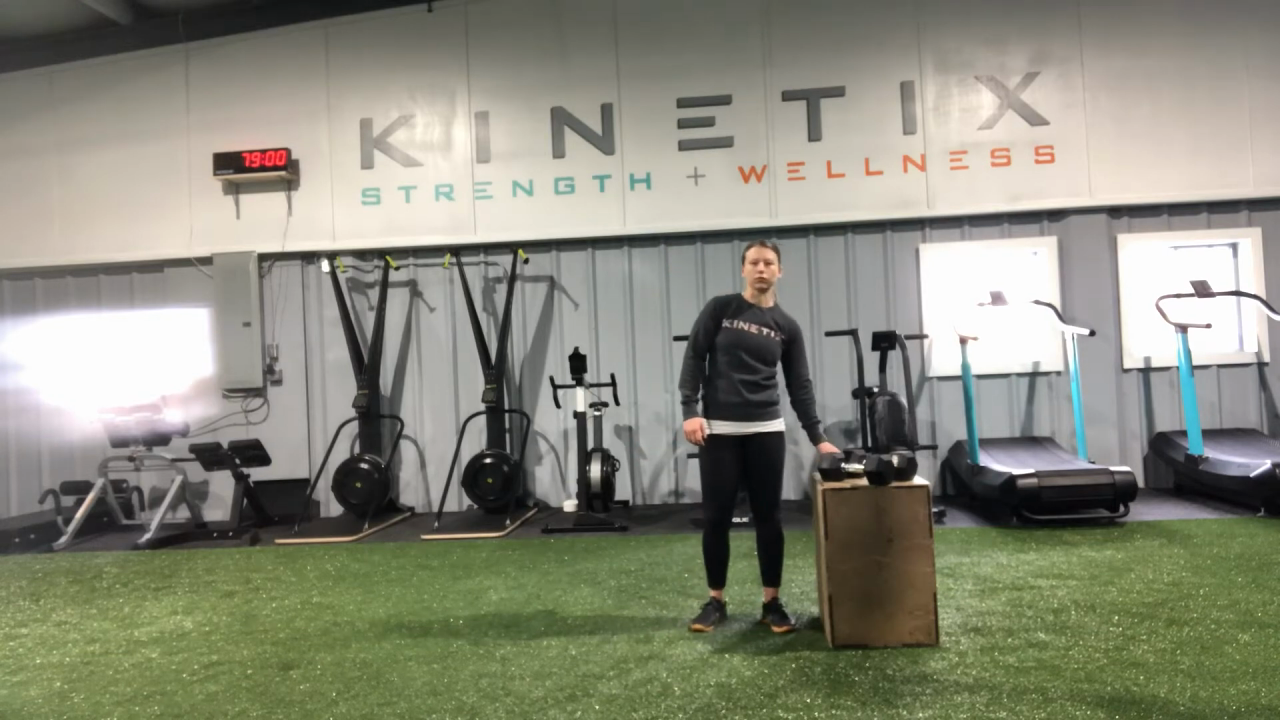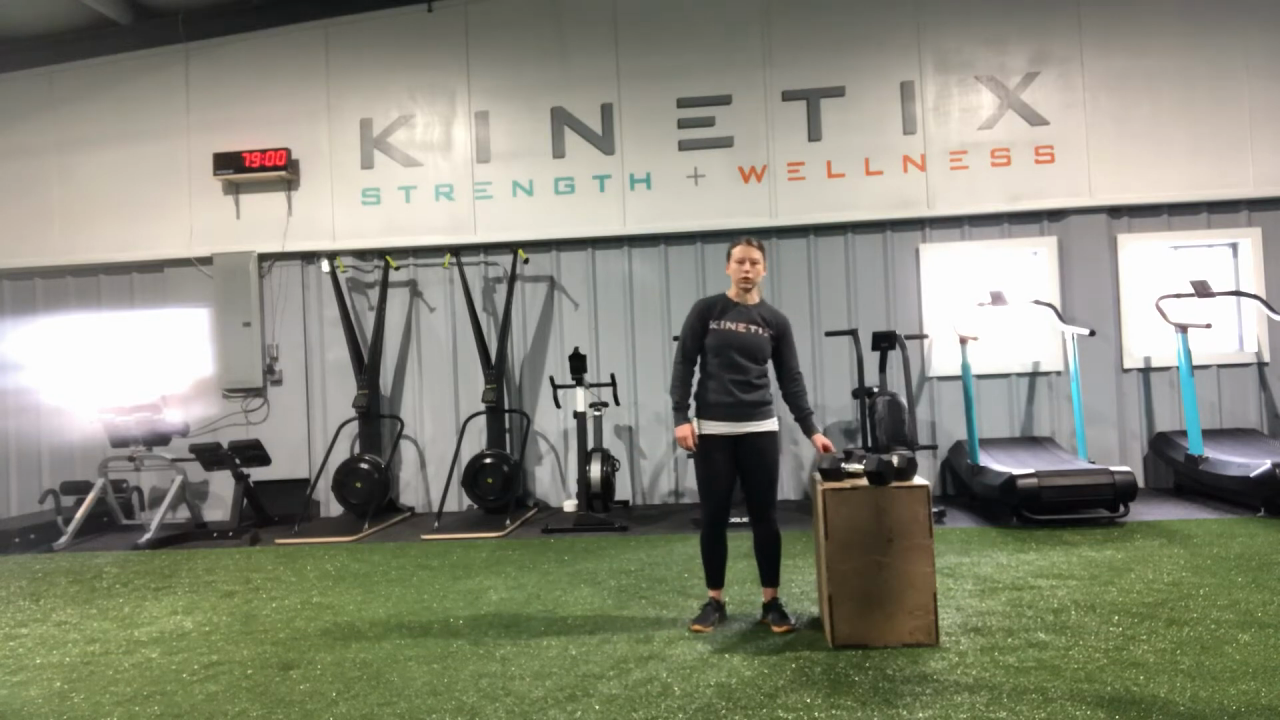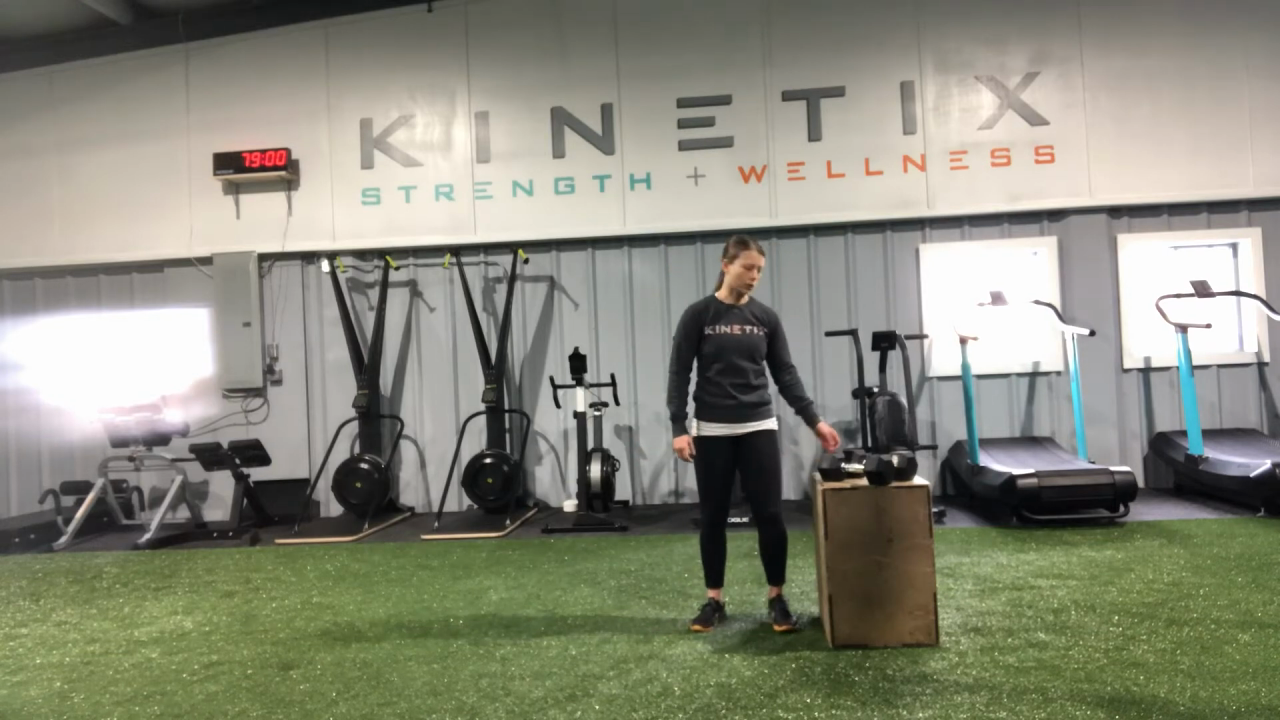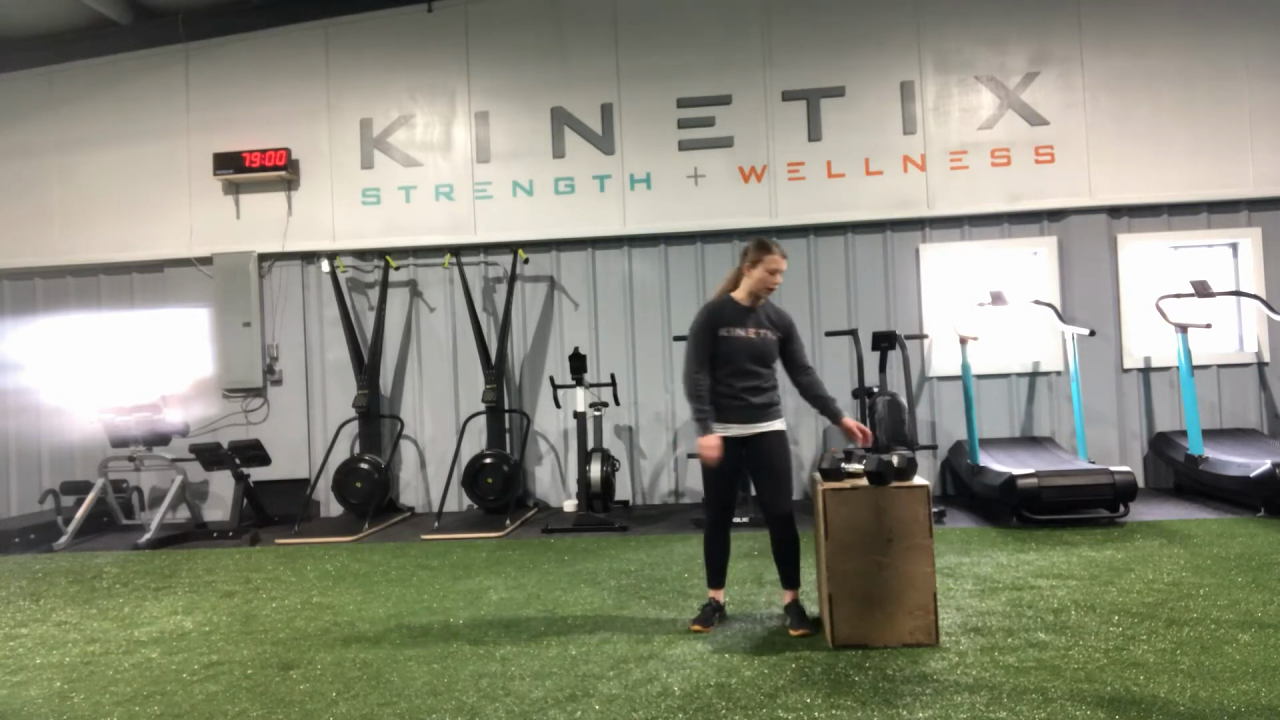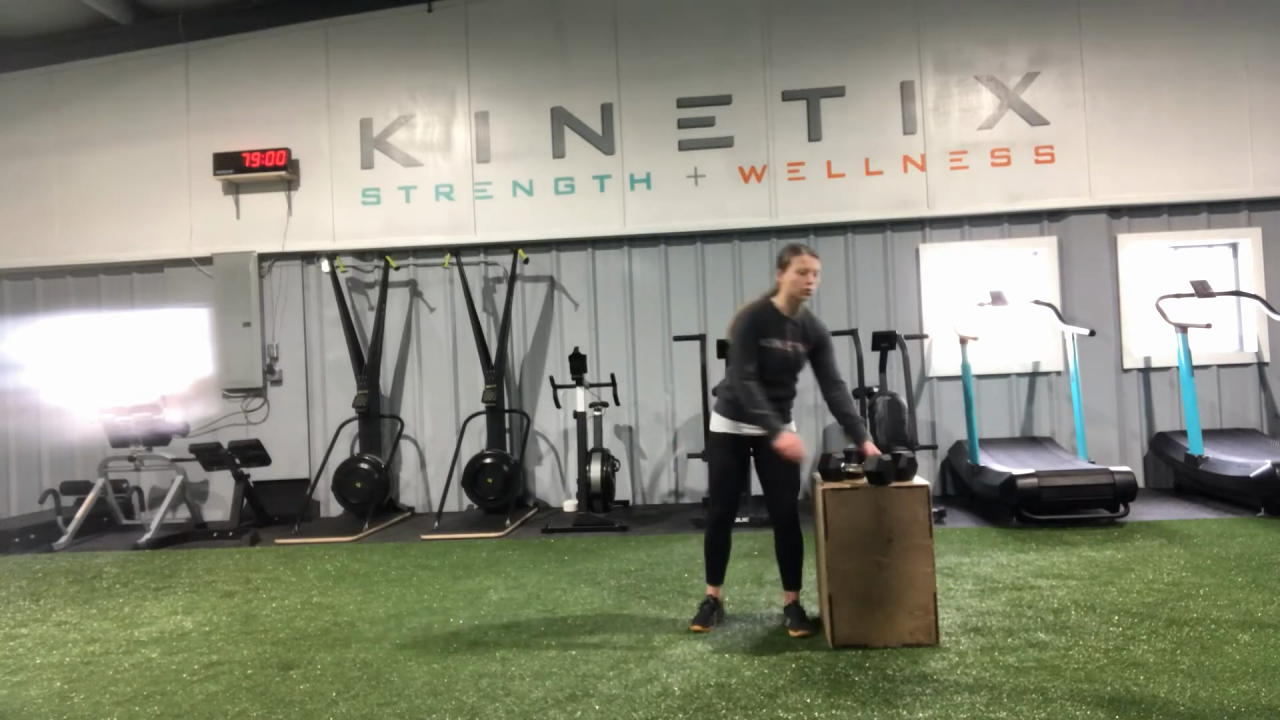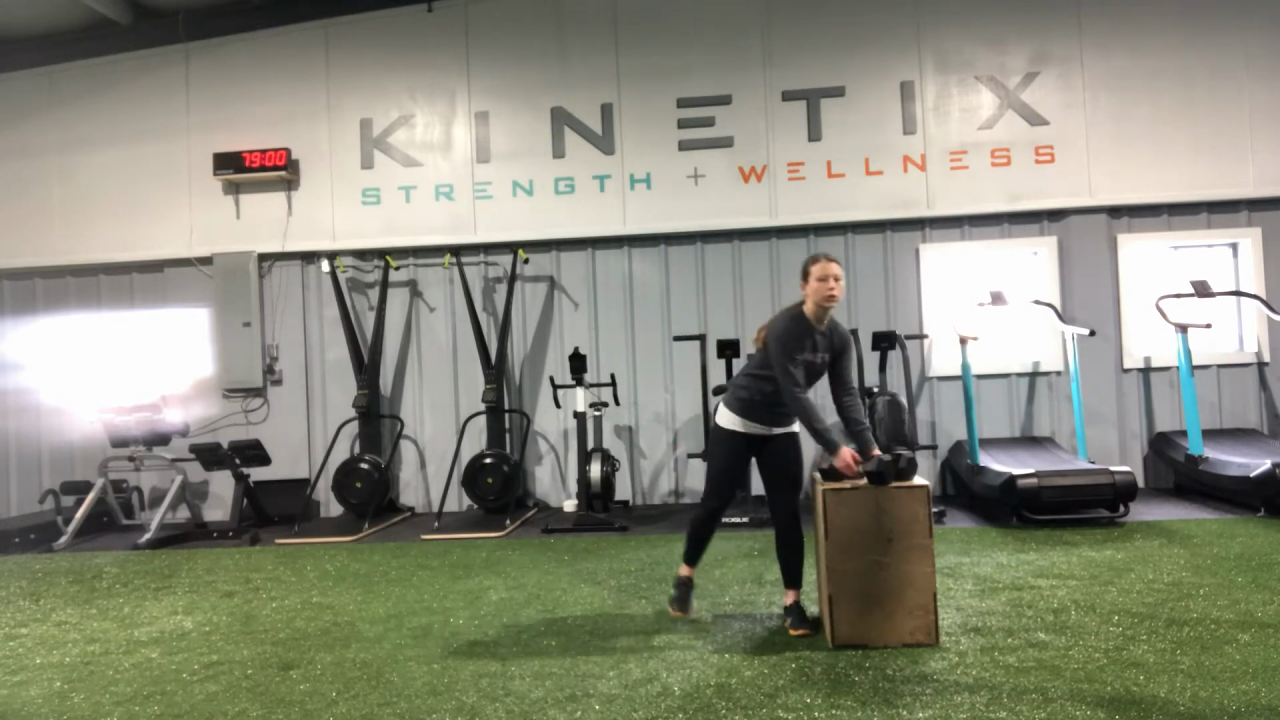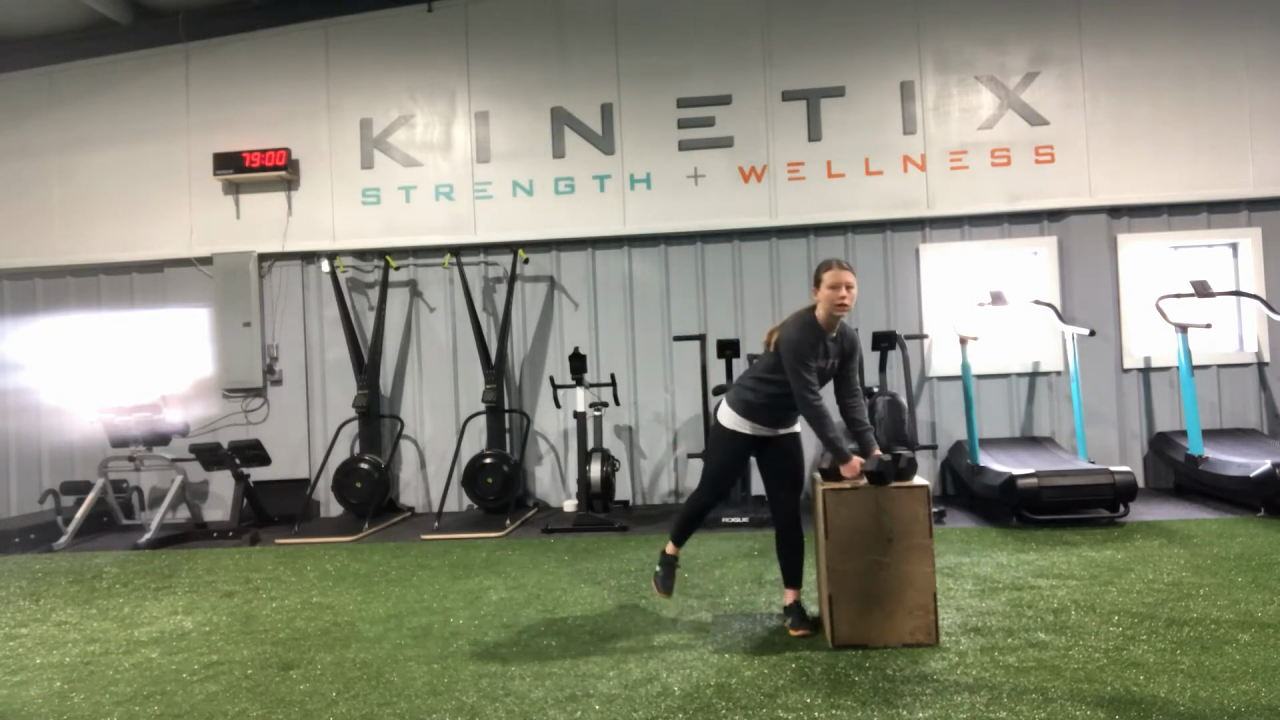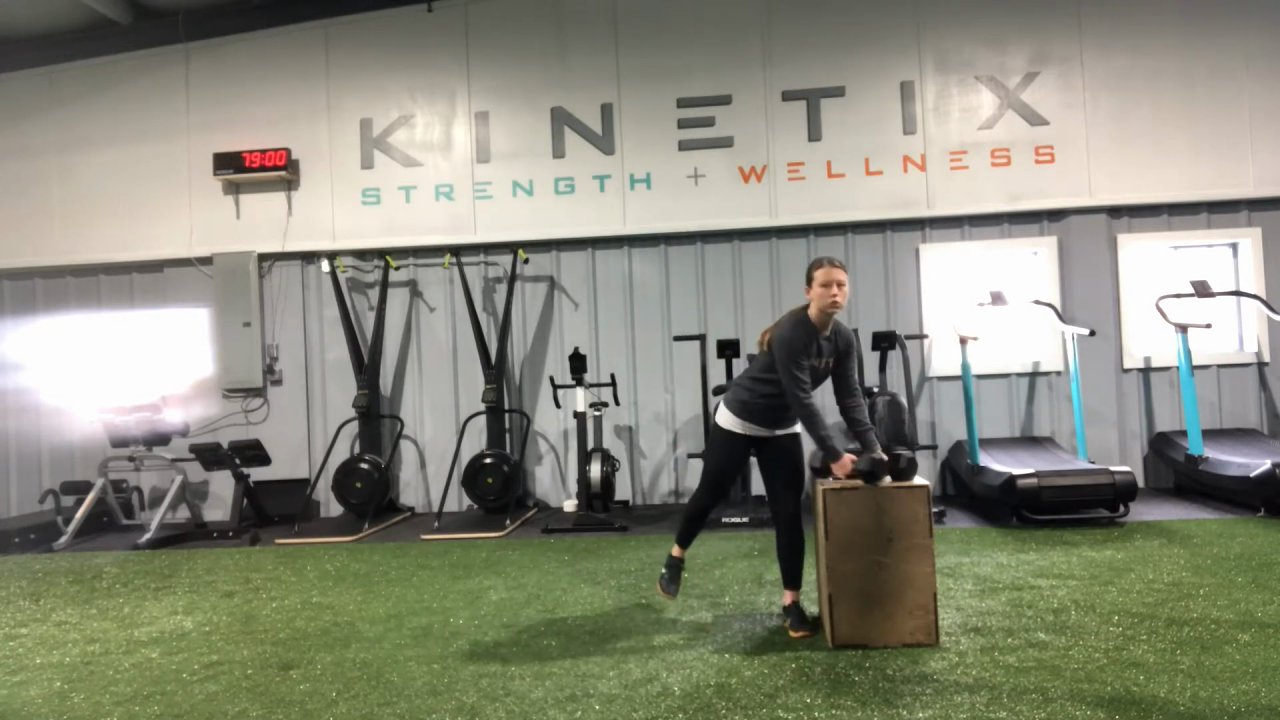
dt=0.2s
person 1, frame 1
left shoulder: (787, 326)
right shoulder: (719, 309)
left elbow: (800, 385)
right elbow: (694, 359)
left wrist: (817, 437)
right wrist: (690, 410)
left hip: (766, 428)
right hip: (719, 428)
left knee: (768, 516)
right knee: (716, 516)
left ankle: (772, 602)
right ankle: (716, 600)
person 1, frame 2
left shoulder: (775, 321)
right shoulder: (705, 310)
left elbow: (791, 379)
right elbow: (684, 365)
left wrist: (811, 429)
right wrist: (681, 416)
left hip: (760, 427)
right hip: (712, 428)
left knee: (764, 516)
right knee: (713, 516)
left ankle: (771, 602)
right ankle: (715, 601)
person 1, frame 3
left shoulder: (766, 317)
right shoulder: (698, 314)
left elbow: (785, 373)
right elbow: (679, 373)
left wrist: (813, 420)
right wrist: (680, 428)
left hip: (759, 427)
right hip: (712, 430)
left knee: (769, 513)
right knee: (713, 517)
left ankle: (776, 598)
right ankle: (714, 601)
person 1, frame 4
left shoulder: (779, 320)
right shoulder: (713, 314)
left elbow: (802, 373)
right elbow: (695, 374)
left wrist: (838, 416)
right wrist: (706, 430)
left hip: (767, 427)
right hip: (721, 429)
left knee: (780, 513)
right knee: (717, 515)
left ankle: (792, 601)
right ankle: (715, 600)
person 1, frame 5
left shoulder: (815, 328)
right shoulder: (752, 319)
left elbow: (833, 386)
right elbow: (743, 380)
left wrist: (862, 438)
right wrist: (777, 432)
left hip: (777, 428)
right hip: (730, 424)
left knee: (786, 515)
right knee: (721, 511)
left ankle: (792, 603)
right ankle: (712, 598)
person 1, frame 6
left shoulder: (840, 336)
right shoulder: (787, 327)
left elbow: (846, 394)
right elbow: (794, 392)
left wrist: (869, 446)
right wrist: (834, 448)
left hip: (781, 428)
right hip: (738, 420)
left knee: (787, 513)
right knee: (716, 501)
left ankle: (793, 602)
right ankle: (685, 575)
person 1, frame 7
left shoulder: (847, 340)
right shoulder: (797, 334)
left elbow: (850, 397)
right elbow: (810, 400)
left wrist: (870, 447)
right wrist: (842, 456)
left hip: (782, 428)
right hip: (740, 419)
left knee: (788, 513)
right knee: (710, 493)
left ankle: (793, 602)
right ankle: (670, 553)
person 1, frame 8
left shoulder: (843, 339)
right shoulder: (789, 333)
left elbow: (849, 395)
right elbow: (799, 397)
left wrist: (871, 446)
right wrist: (833, 454)
left hip: (783, 430)
right hip: (739, 420)
left knee: (788, 514)
right knee: (709, 494)
left ankle: (791, 602)
right ankle: (676, 555)
